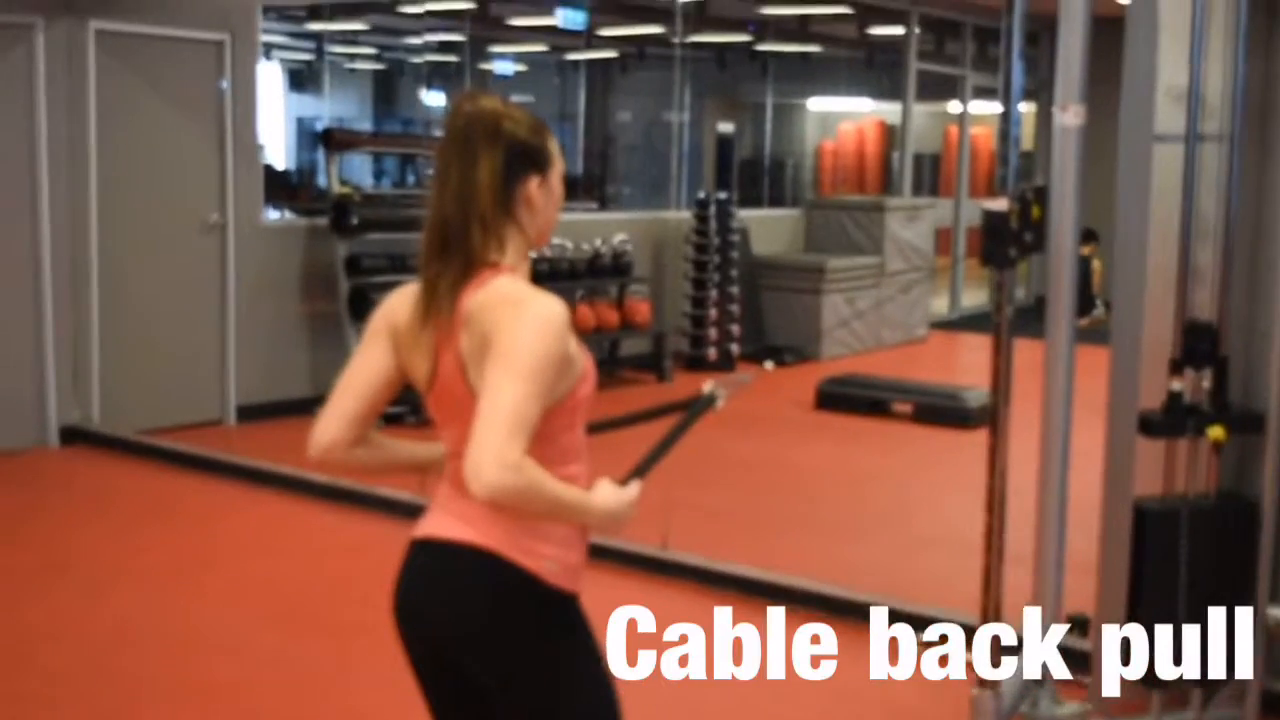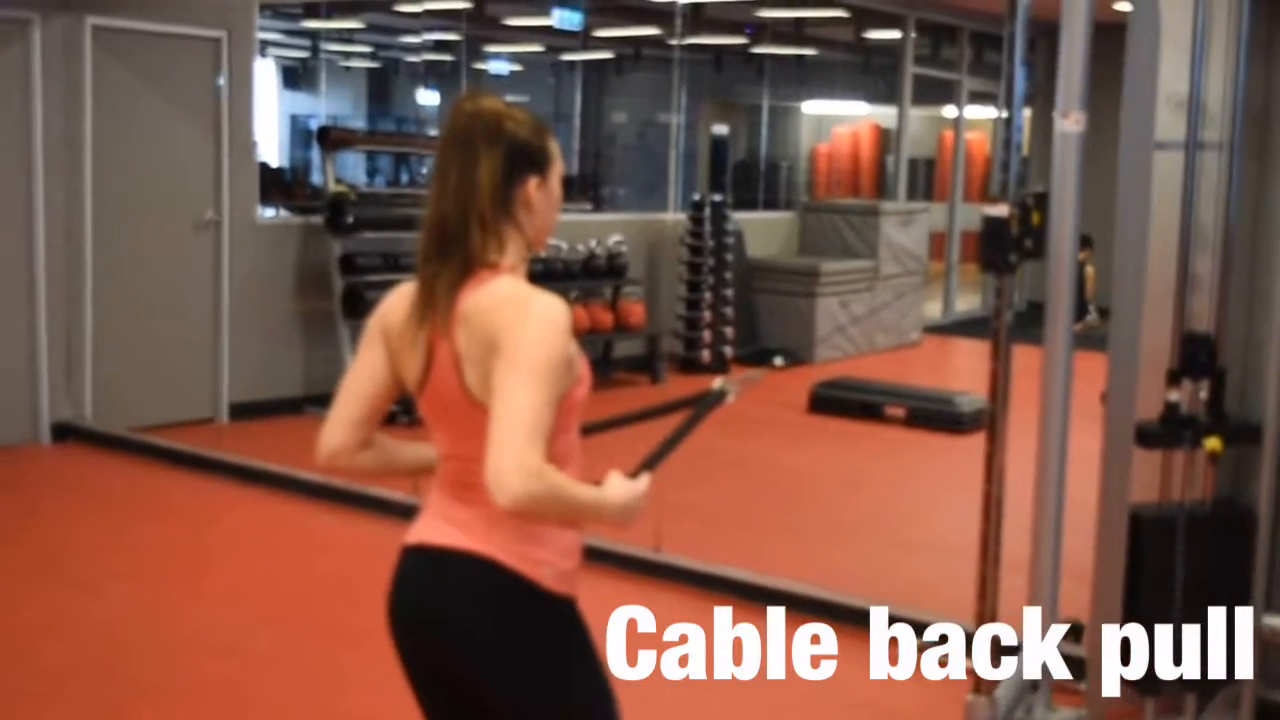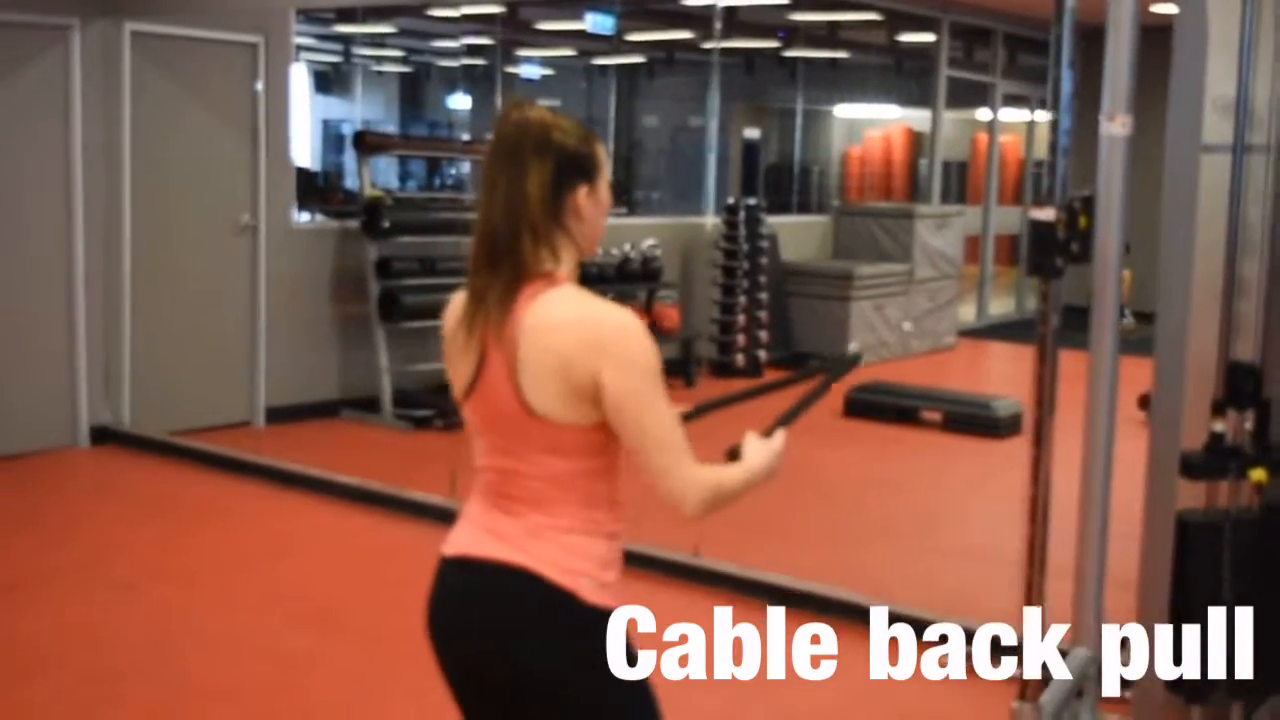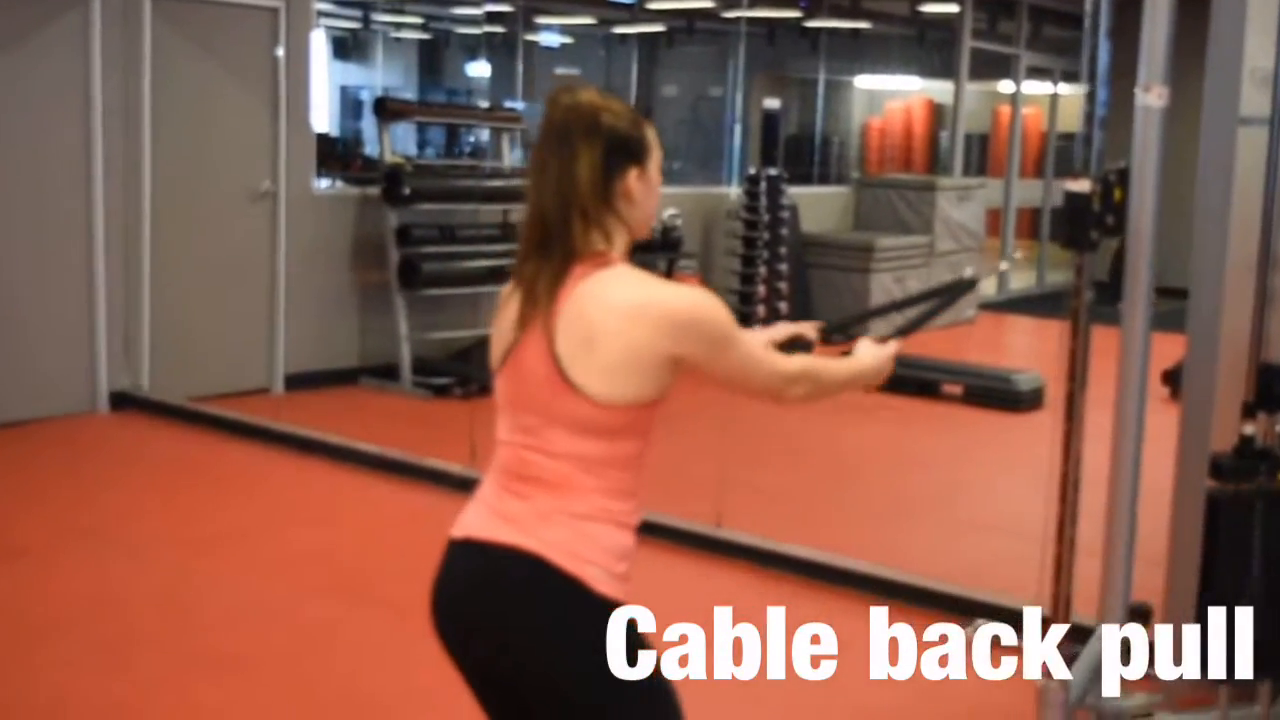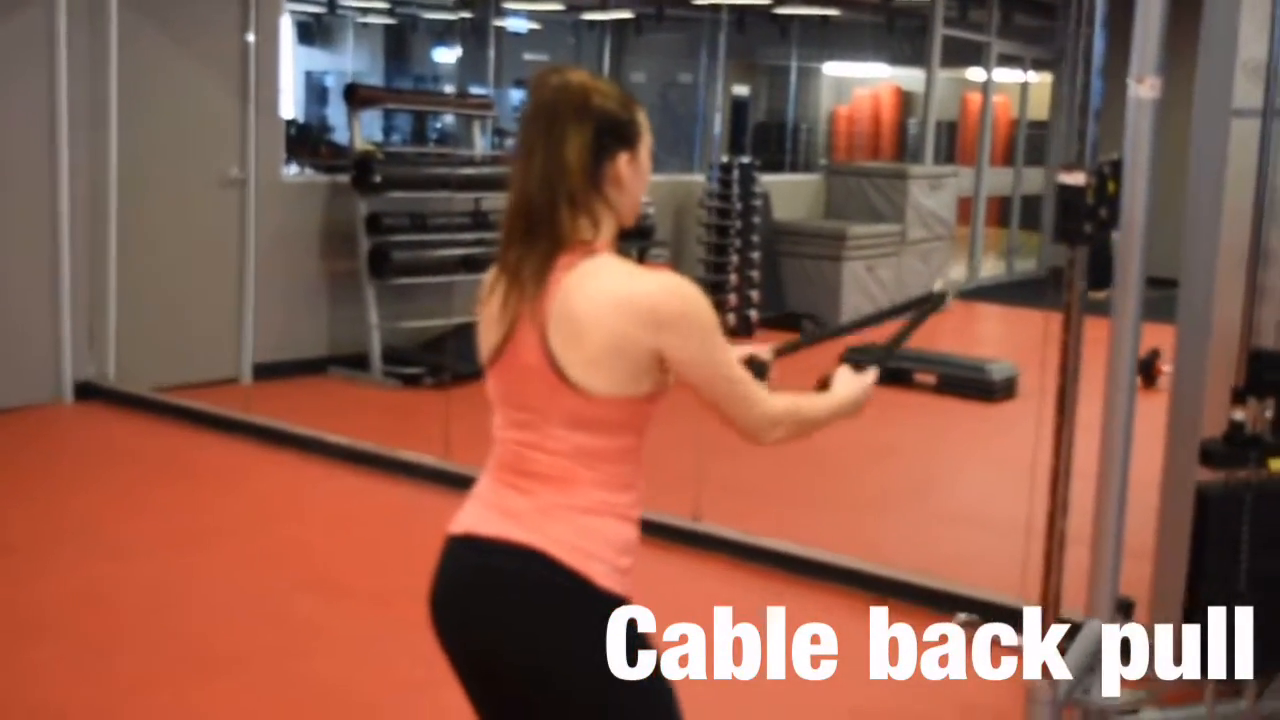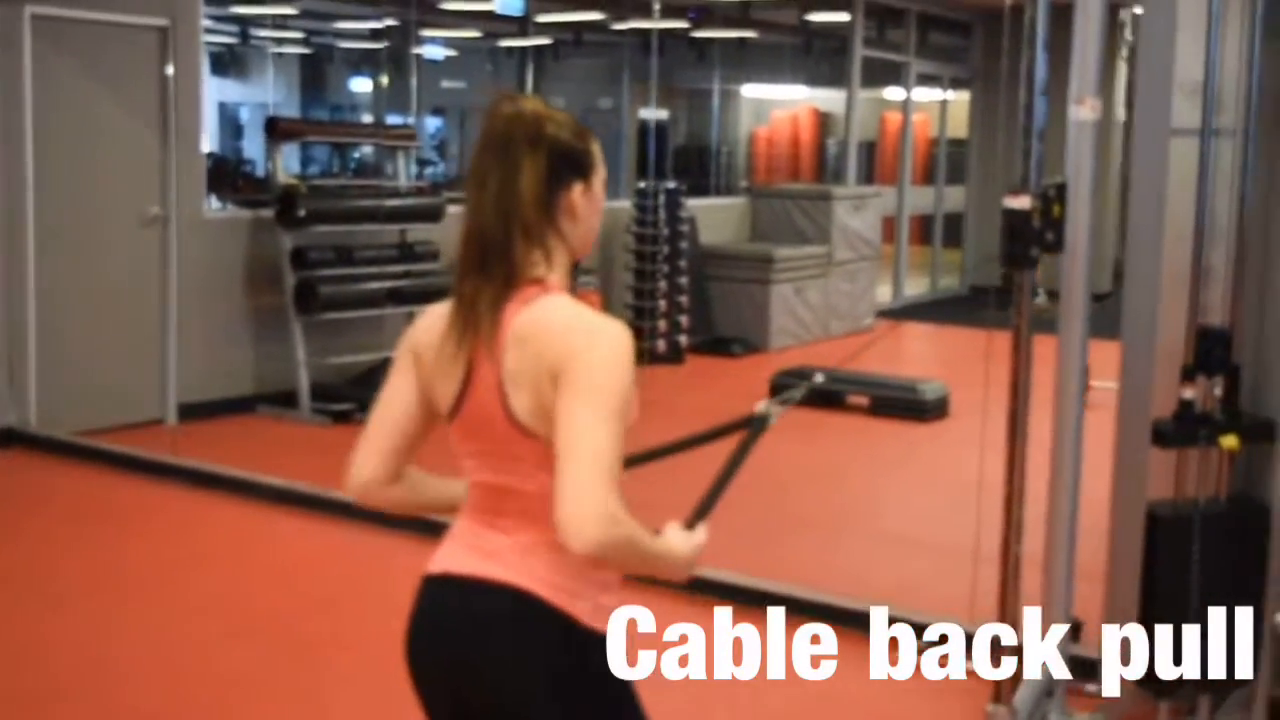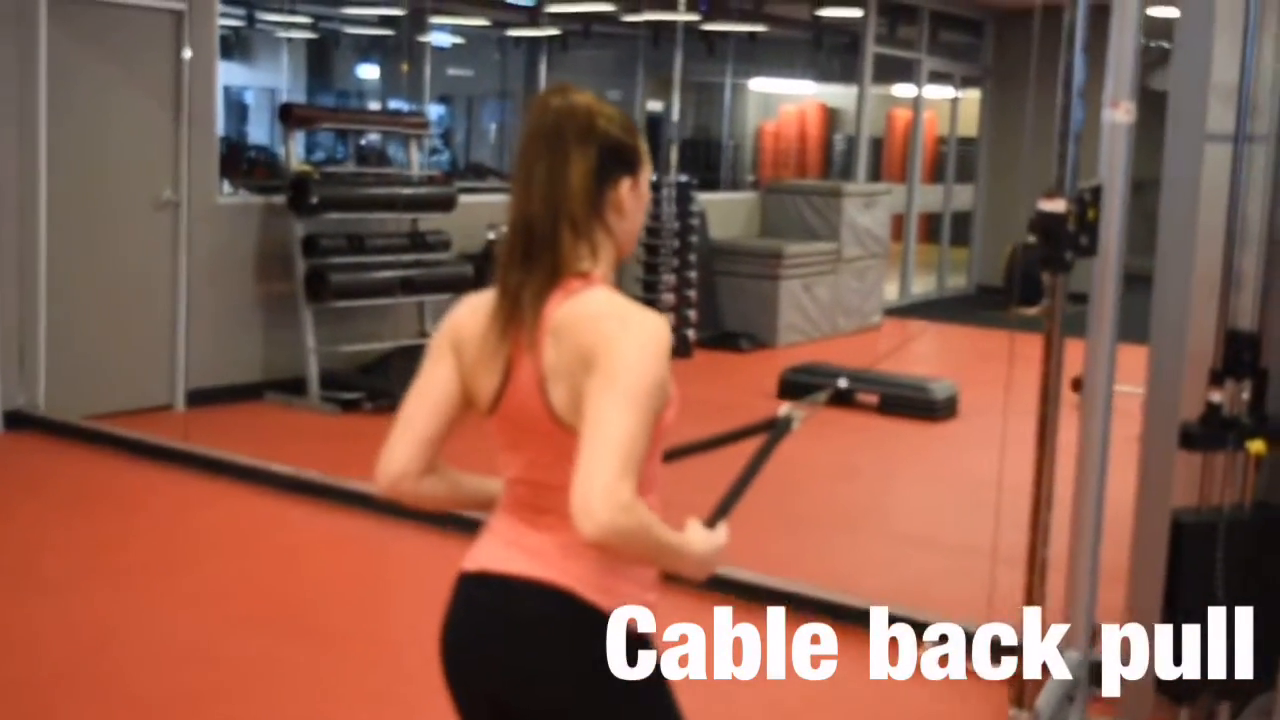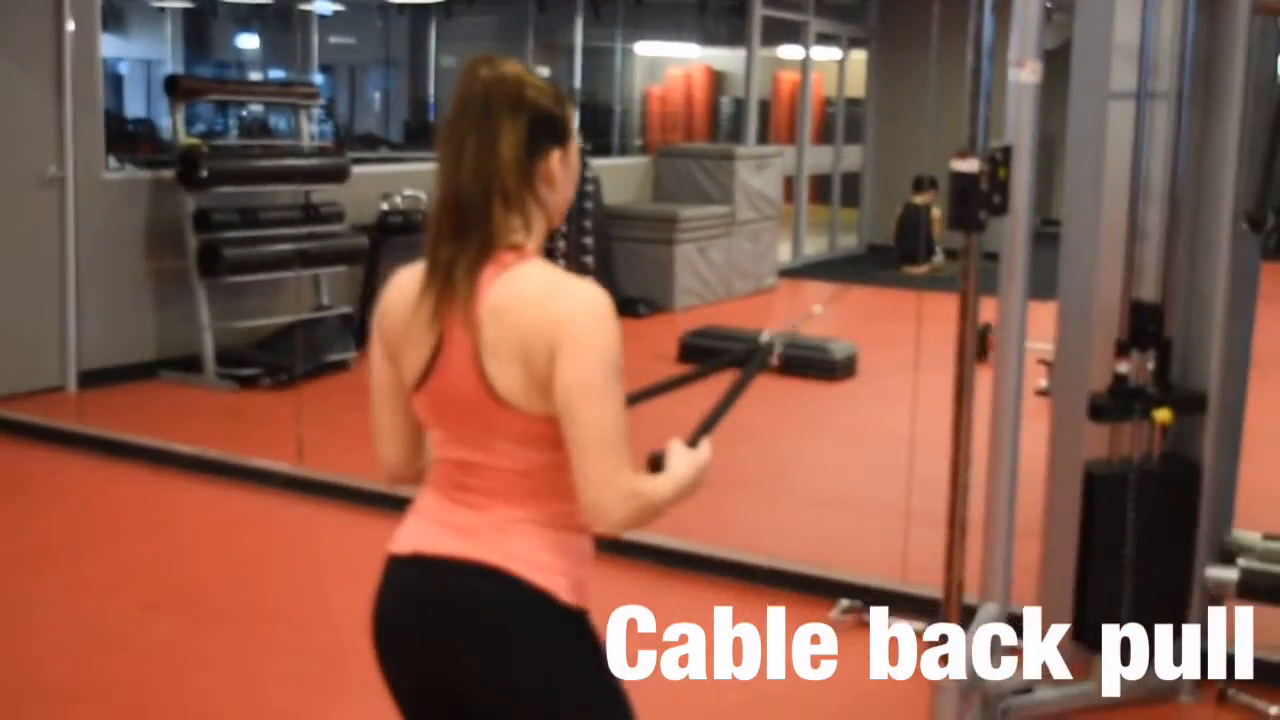
dt=0.5s
person 1, frame 1
left shoulder: (407, 308)
right shoulder: (533, 313)
left elbow: (332, 442)
right elbow: (495, 475)
right wrist: (596, 508)
left hip: (428, 581)
right hip: (513, 594)
person 1, frame 2
left shoulder: (403, 308)
right shoulder: (533, 313)
left elbow: (339, 447)
right elbow: (516, 484)
right wrist: (610, 502)
left hip: (420, 586)
right hip: (510, 598)
person 1, frame 3
left shoulder: (463, 316)
right shoulder: (603, 329)
right elbow: (687, 493)
right wrist: (756, 464)
left hip: (458, 595)
right hip: (549, 608)
person 1, frame 4
left shoulder: (521, 295)
right shoulder: (664, 307)
right elbow: (786, 384)
left wrist: (750, 340)
right wrist: (862, 369)
left hip: (466, 579)
right hip: (558, 596)
person 1, frame 5
left shoulder: (503, 284)
right shoulder: (654, 299)
right elbow: (762, 420)
left wrist: (710, 364)
right wrist: (843, 396)
left hip: (465, 575)
right hip: (563, 595)
person 1, frame 6
left shoulder: (435, 328)
right shoulder: (589, 336)
left elbow: (369, 481)
right elbow: (591, 531)
right wrist: (672, 553)
left hip: (438, 620)
right hip: (541, 637)
person 1, frame 7
left shoulder: (473, 319)
right shoulder: (629, 329)
left elbow: (399, 474)
right elbow: (602, 514)
right wrist: (692, 552)
left hip: (476, 619)
right hip: (576, 633)
person 1, frame 8
left shoulder: (404, 294)
right shoulder: (571, 305)
left elbow: (399, 461)
right elbow: (610, 505)
right wrist: (679, 476)
left hip: (405, 601)
right hip: (516, 613)
